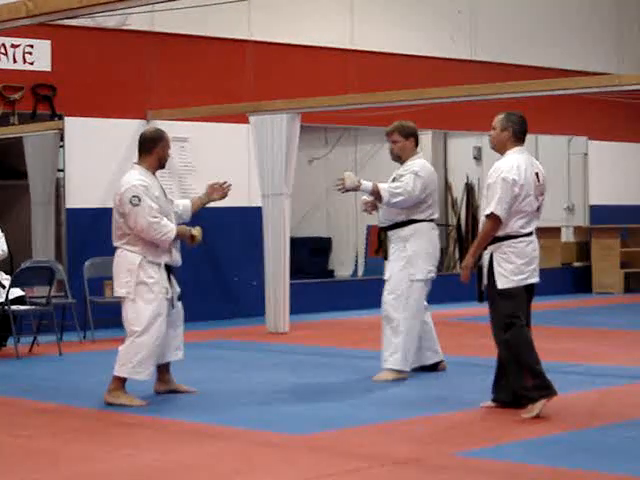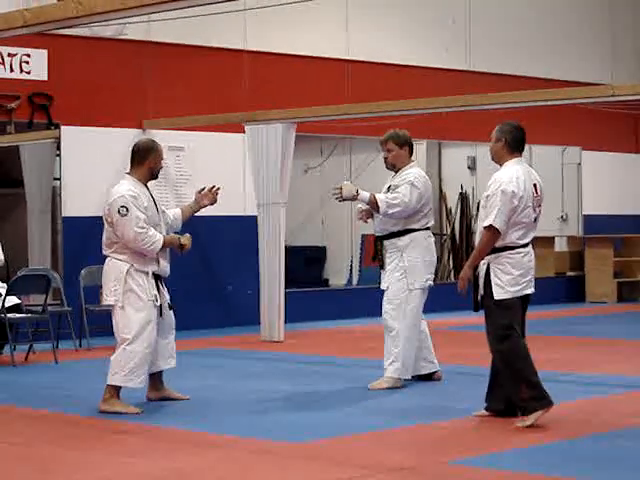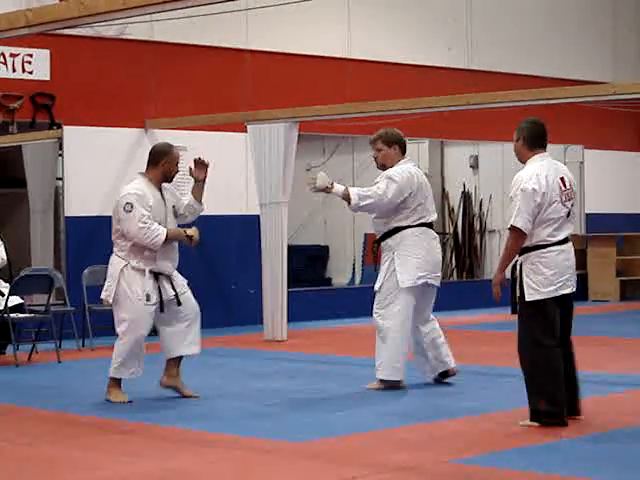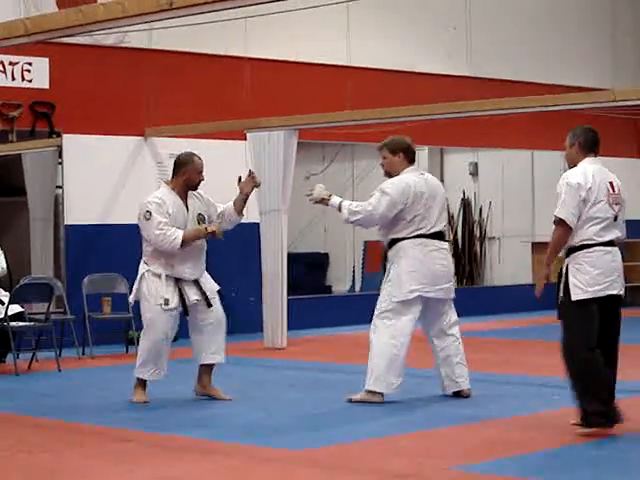
dt=0.7s
person 1, frame 1
left shoulder: (505, 167)
right shoulder: (533, 165)
left elbow: (494, 219)
left wrist: (471, 255)
left hip: (506, 254)
right hip: (524, 249)
left knee: (509, 327)
right knee: (513, 325)
left ankle: (537, 390)
right ankle: (509, 394)
person 1, frame 2
left shoulder: (504, 179)
right shoulder: (531, 177)
left elbow: (493, 230)
left wrist: (469, 266)
left hip: (502, 265)
right hip: (520, 261)
left knee: (505, 338)
right knee: (505, 336)
left ankle: (533, 401)
right ankle: (501, 403)
person 1, frame 3
left shoulder: (527, 178)
right shoulder: (563, 171)
left elbow: (518, 232)
right elbow: (566, 218)
left wrist: (500, 270)
left hip: (539, 265)
right hip: (563, 259)
left knee: (537, 342)
right knee: (559, 339)
left ankle: (549, 412)
right ankle: (568, 404)
person 1, frame 4
left shoulder: (576, 177)
right shoulder: (612, 180)
left elbow: (564, 227)
right elbow: (618, 231)
left wrist: (546, 266)
left hip: (585, 267)
right hip: (611, 264)
left knee: (579, 346)
right knee: (604, 344)
left ankle: (599, 413)
right ankle: (599, 413)
person 2, frame 1
left shoulder: (148, 181)
right shoulder: (135, 184)
left elbow: (172, 211)
right elbow: (150, 227)
left wrist: (207, 198)
right wrist: (184, 233)
left hip: (155, 266)
right hip: (140, 266)
left knee: (171, 319)
right knee: (145, 328)
left ankle: (164, 380)
right ankle: (116, 390)
person 2, frame 2
left shoulder: (141, 191)
right shoulder: (125, 194)
left elbow: (166, 221)
right elbow: (138, 238)
left wrist: (197, 205)
right wrist: (175, 241)
left hip: (146, 275)
right hip: (130, 276)
left knee: (163, 327)
right knee: (136, 336)
left ankle: (156, 387)
right ankle: (110, 398)
person 2, frame 3
left shoulder: (167, 191)
right shoulder: (133, 194)
left elbow: (188, 212)
right elbow: (143, 234)
left wrist: (199, 183)
right wrist: (182, 235)
left hip: (163, 273)
right hip: (134, 273)
left knee: (187, 313)
right knee: (134, 331)
left ankle: (172, 375)
right ankle: (114, 385)
person 2, frame 4
left shoulder: (199, 199)
right shoulder: (156, 203)
left elbow: (226, 217)
right elbow: (164, 239)
left wrist: (244, 195)
right wrist: (203, 232)
left hip: (194, 277)
right hip: (160, 280)
left knee: (213, 322)
right knee: (157, 334)
left ankle: (204, 383)
right ankle: (140, 386)
person 3, frame 1
left shoulder: (419, 170)
right shoulder: (405, 170)
left elbow: (399, 195)
left wrist: (361, 186)
right wrist: (375, 203)
left hip: (414, 242)
right hip: (405, 242)
left knee: (398, 302)
right knee: (413, 304)
left ankle: (396, 365)
right ankle: (431, 358)
person 3, frame 2
left shoulder: (414, 179)
right shoulder: (398, 178)
left elbow: (397, 205)
left wrist: (359, 195)
right wrist: (371, 212)
left hip: (410, 251)
right hip: (400, 251)
left knee: (398, 312)
right knee: (409, 313)
left ankle: (395, 373)
right ankle: (427, 368)
person 3, frame 3
left shoulder: (399, 175)
right shoulder: (412, 173)
left elbow: (374, 198)
left wrist: (333, 188)
right wrist: (369, 205)
left hip: (407, 250)
right hip: (419, 248)
left knee: (390, 312)
right knee: (420, 314)
left ankle: (390, 376)
right ankle: (441, 365)
person 3, frame 4
left shoulder: (396, 186)
right shoulder: (435, 184)
left elbow: (369, 214)
left wrist: (331, 200)
left hip: (412, 259)
right hip: (438, 256)
left knee: (388, 325)
right knee: (443, 325)
left ankle: (376, 388)
right ankle: (459, 383)
